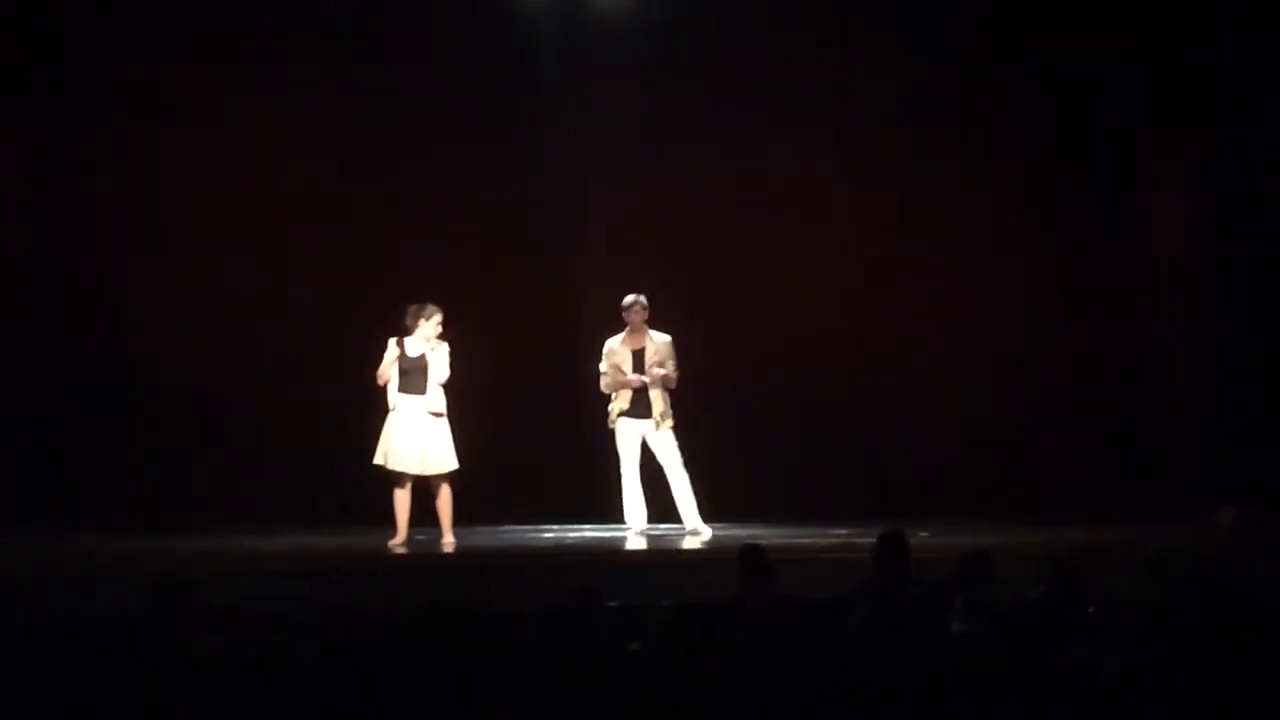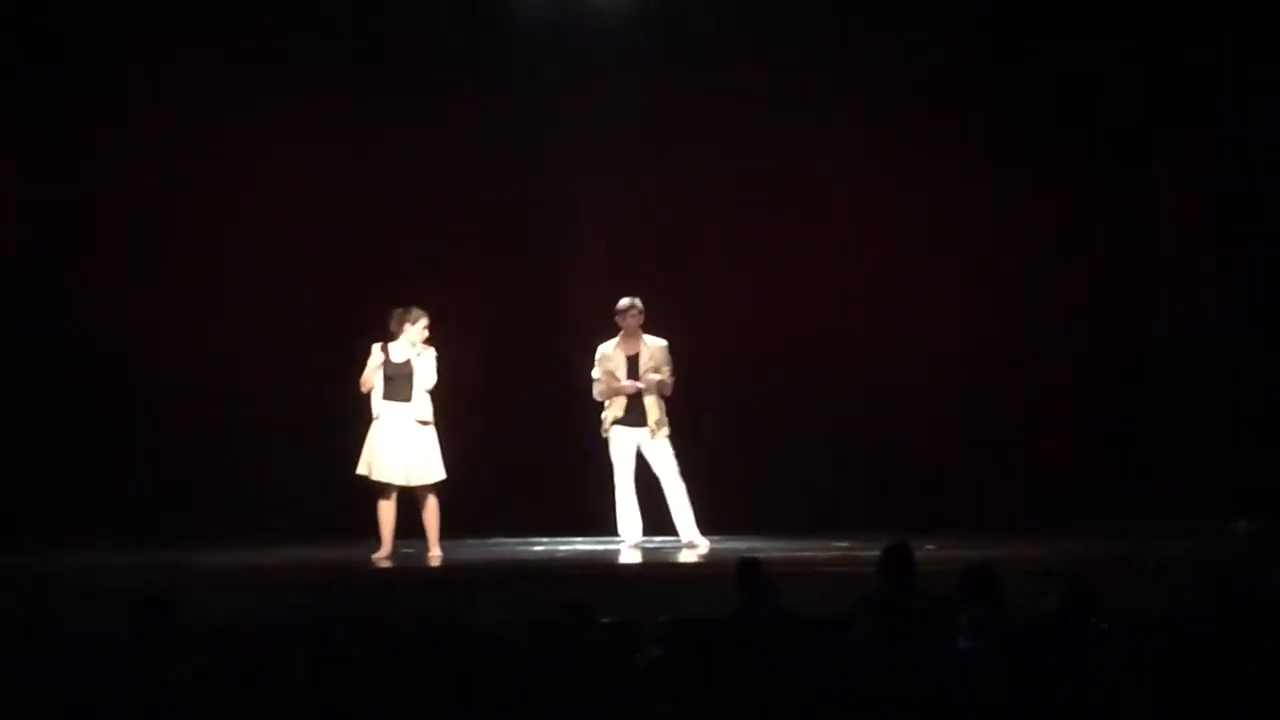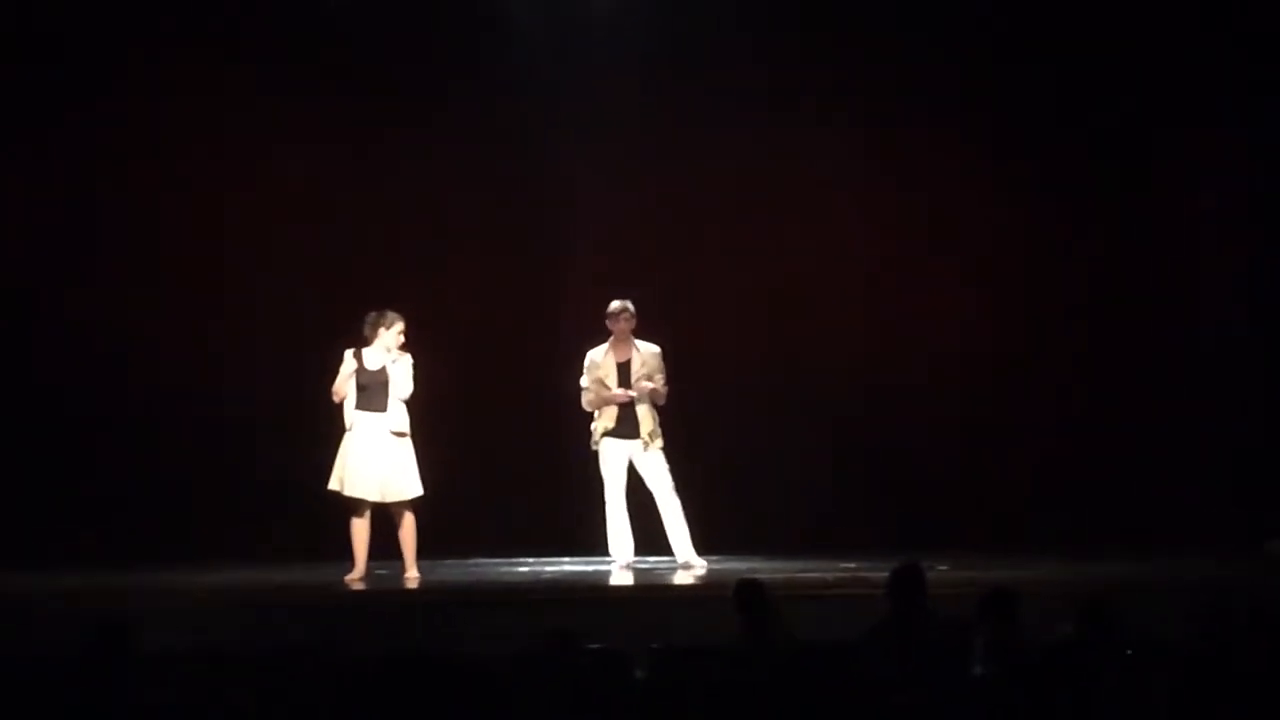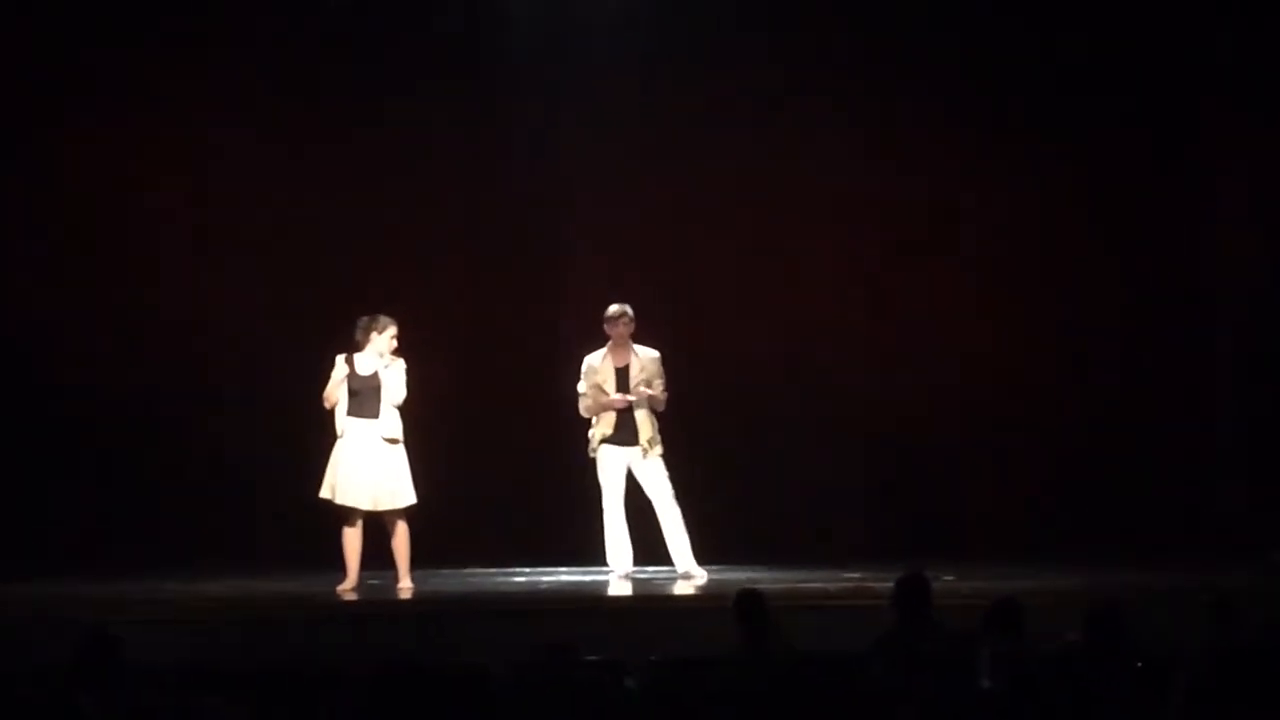
dt=0.1s
person 1, frame 1
left shoulder: (440, 348)
right shoulder: (396, 344)
left elbow: (441, 378)
right elbow: (381, 379)
left wrist: (430, 350)
right wrist: (390, 358)
left hip: (429, 414)
right hip: (402, 414)
left knee: (439, 477)
right knee: (402, 476)
left ankle: (447, 534)
right ankle: (401, 534)
person 1, frame 2
left shoulder: (426, 354)
right shoulder: (381, 350)
left elbow: (428, 384)
right elbow: (365, 386)
left wrist: (416, 355)
right wrist: (374, 364)
left hip: (415, 422)
right hip: (387, 422)
left knee: (425, 488)
right knee: (386, 487)
left ankle: (434, 547)
right ankle: (385, 547)
person 1, frame 3
left shoulder: (401, 360)
right shoulder: (354, 356)
left elbow: (404, 393)
right elbow: (337, 395)
left wrist: (391, 363)
right wrist: (346, 372)
left hip: (391, 434)
right hip: (360, 434)
left knee: (401, 504)
right knee: (360, 503)
left ankle: (411, 567)
right ankle: (359, 567)
person 1, frame 4
left shoulder: (394, 365)
right shoulder: (345, 362)
left elbow: (396, 398)
right elbow: (328, 402)
left wrist: (383, 368)
right wrist: (338, 378)
left hip: (383, 440)
right hip: (353, 441)
left knee: (394, 513)
right knee: (352, 512)
left ankle: (404, 577)
right ankle: (351, 577)
person 2, frame 1
left shoulder: (663, 342)
right shoulder: (612, 346)
left elbow: (673, 382)
right elbow: (605, 385)
left wrist: (664, 376)
right wrist: (626, 381)
left hip: (656, 416)
right hip: (626, 416)
left knee: (675, 467)
right knee: (629, 471)
left ankle: (693, 523)
right ankle: (637, 524)
person 2, frame 2
left shoulder: (658, 346)
right shoulder: (605, 351)
left elbow: (668, 389)
right elbow: (598, 392)
left wrist: (659, 381)
right wrist: (619, 388)
left hip: (652, 424)
right hip: (620, 424)
left knee: (672, 477)
right knee: (623, 481)
left ankle: (690, 535)
right ankle: (631, 537)
person 2, frame 3
left shoulder: (651, 353)
right shoulder: (595, 357)
left elbow: (662, 397)
right elbow: (587, 401)
left wrist: (652, 390)
right wrist: (610, 396)
left hip: (644, 436)
right hip: (611, 436)
left knee: (666, 492)
right knee: (615, 496)
left ankle: (686, 554)
right ankle: (622, 556)
person 2, frame 4
left shoulder: (650, 357)
right shoulder: (592, 362)
left elbow: (661, 403)
right elbow: (584, 407)
left wrist: (650, 396)
right wrist: (608, 402)
left hip: (643, 443)
right hip: (609, 443)
left knee: (666, 500)
right knee: (613, 504)
left ankle: (686, 564)
right ankle: (620, 566)
